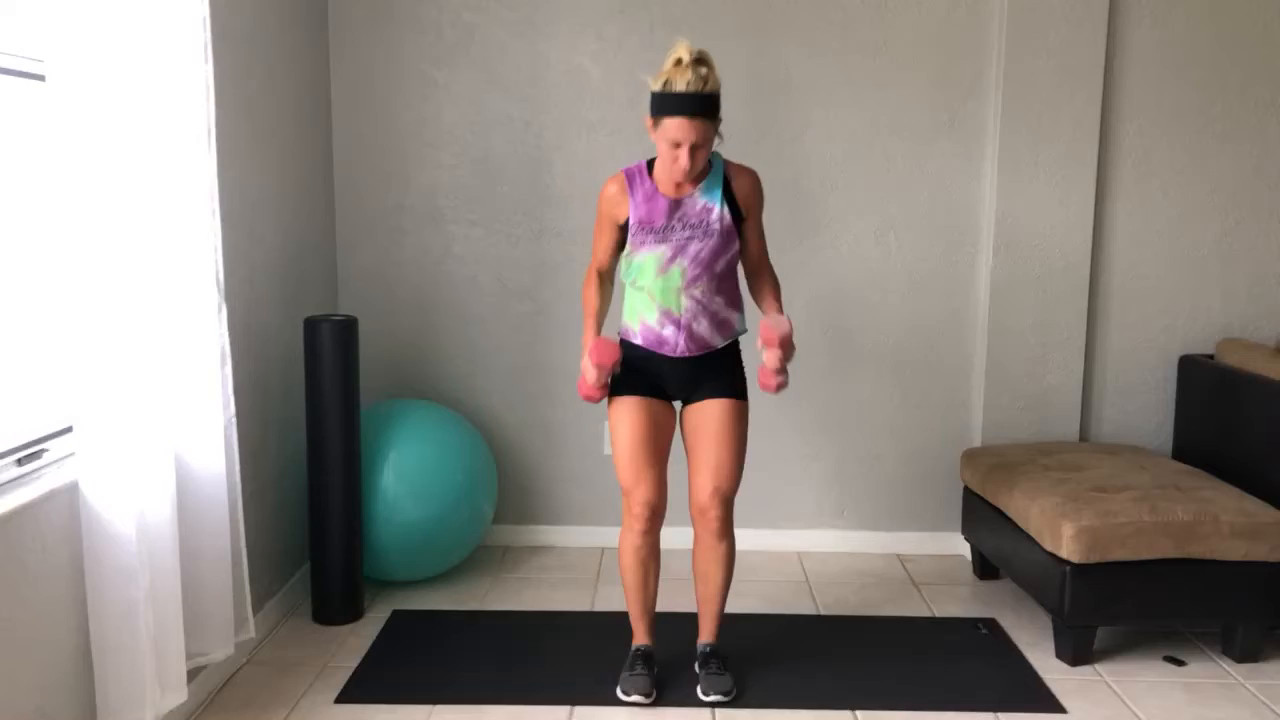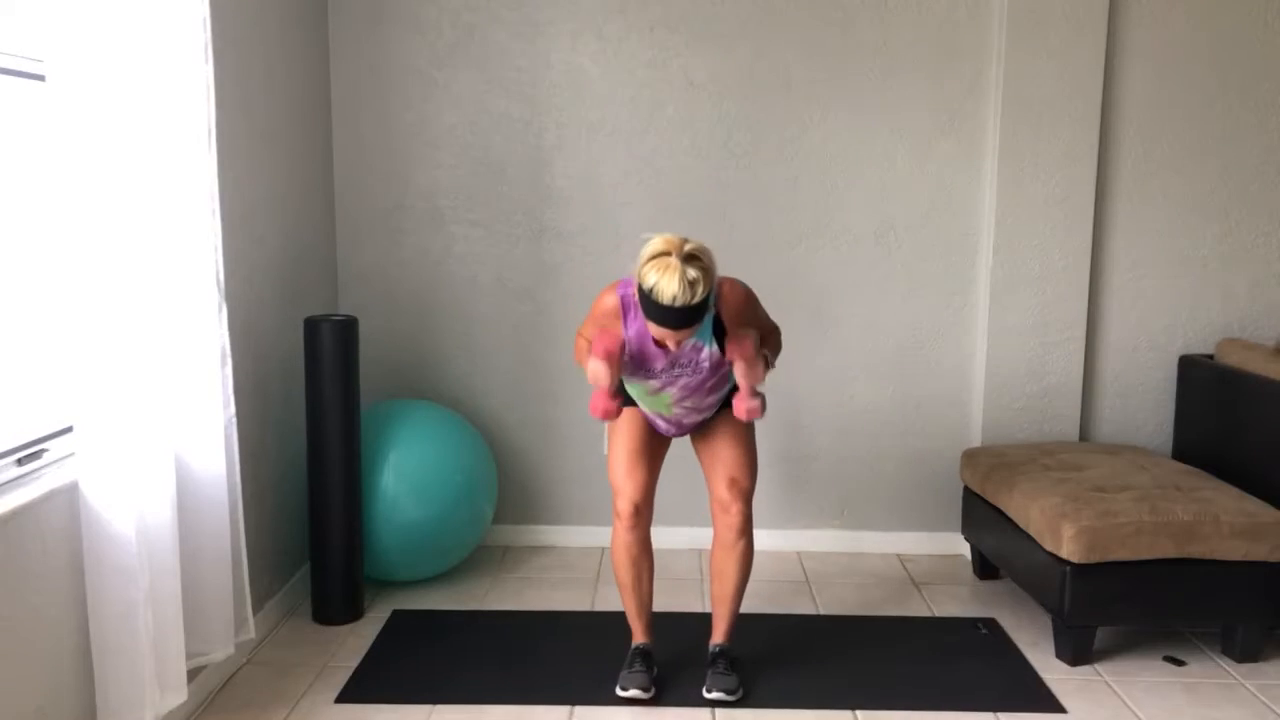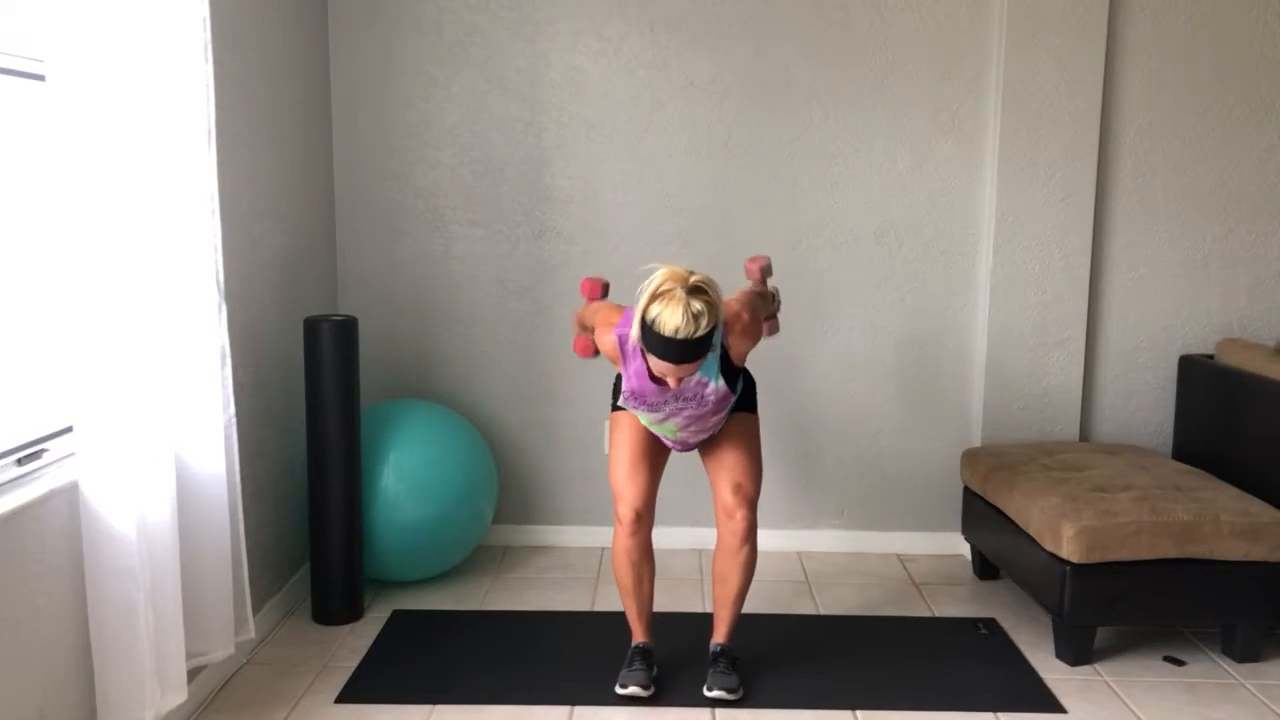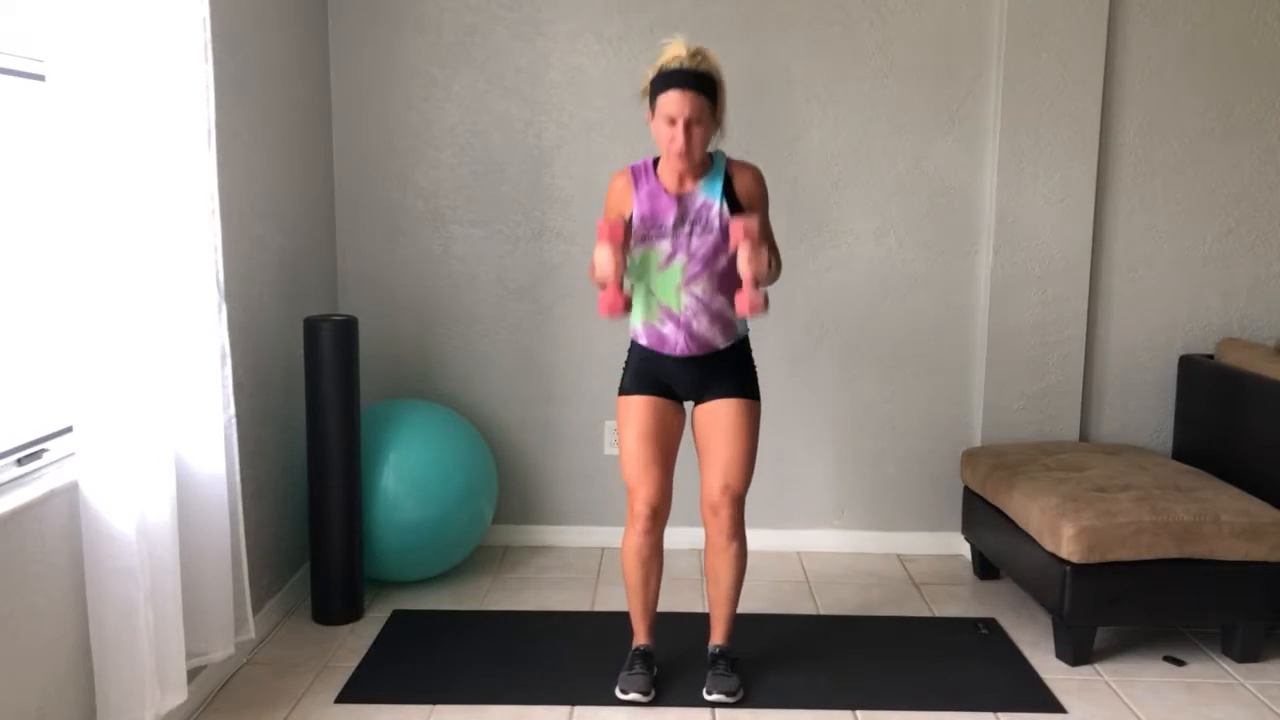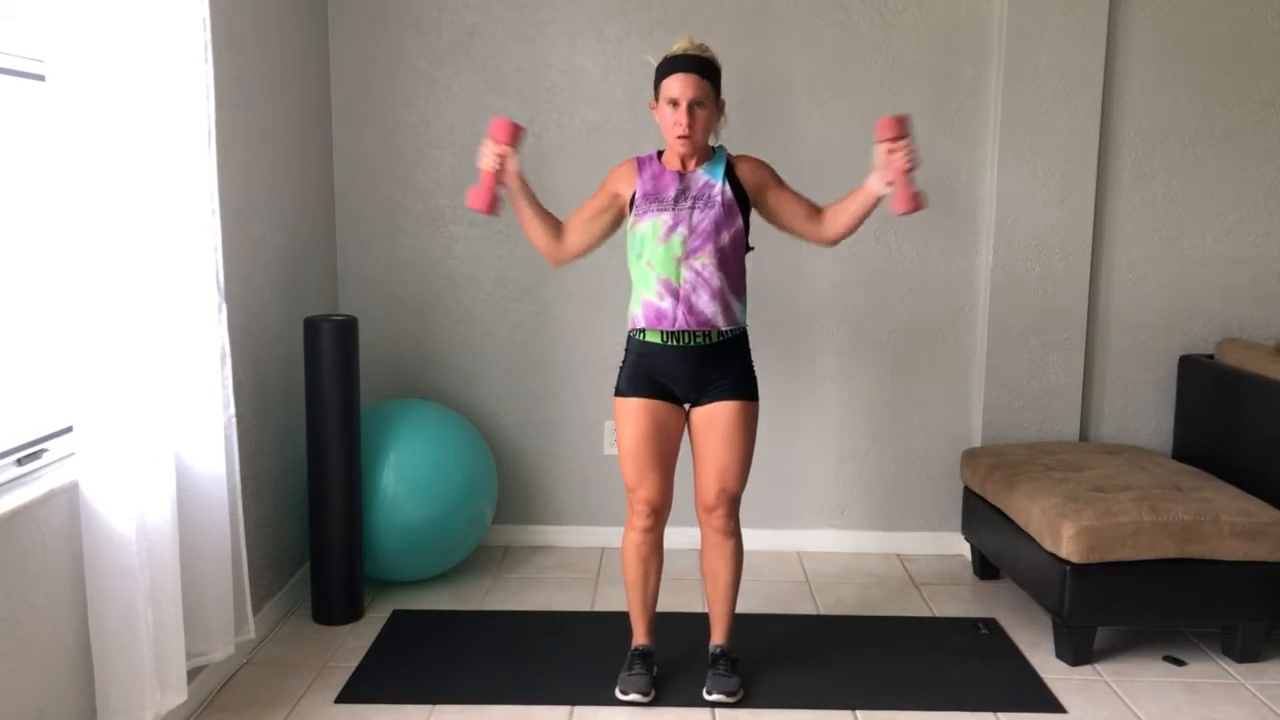
dt=0.7s
person 1, frame 1
left shoulder: (740, 185)
right shoulder: (621, 190)
left elbow: (758, 265)
right elbow: (598, 271)
left wrist: (776, 323)
right wrist: (590, 341)
left hip: (715, 363)
right hip: (639, 363)
left knee: (713, 510)
right knee: (642, 509)
left ankle: (708, 646)
right ankle: (641, 647)
person 1, frame 2
left shoulder: (733, 299)
right shoulder: (615, 303)
left elbow: (769, 332)
right elbow: (584, 340)
left wrist: (762, 359)
right wrist: (593, 363)
left hip: (719, 404)
right hip: (639, 402)
left knee: (734, 508)
right knee: (629, 509)
left ankle: (720, 648)
right ankle: (640, 646)
person 1, frame 3
left shoulder: (737, 327)
right shoulder: (615, 333)
left elbow: (762, 299)
right elbow: (586, 313)
left wrist: (766, 295)
right wrist: (581, 329)
left hip: (726, 408)
right hip: (641, 410)
left knee: (738, 516)
right knee: (631, 516)
left ankle: (721, 647)
right ankle: (641, 646)
person 1, frame 4
left shoulder: (742, 180)
right shoulder: (627, 185)
left elbow: (770, 265)
right elbow: (605, 267)
left wrist: (761, 262)
right wrist: (604, 267)
left hip: (726, 364)
right hip: (650, 364)
left knee: (724, 509)
right knee: (645, 510)
left ankle: (719, 647)
right ankle: (642, 646)
person 1, frame 5
left shoulder: (745, 175)
right shoulder: (630, 178)
left elbow: (825, 229)
right elbow: (557, 247)
left wrist: (879, 183)
right wrist: (510, 179)
left hip: (722, 362)
right hip: (648, 360)
left knee: (719, 510)
right knee: (644, 510)
left ankle: (721, 649)
right ankle: (641, 648)
